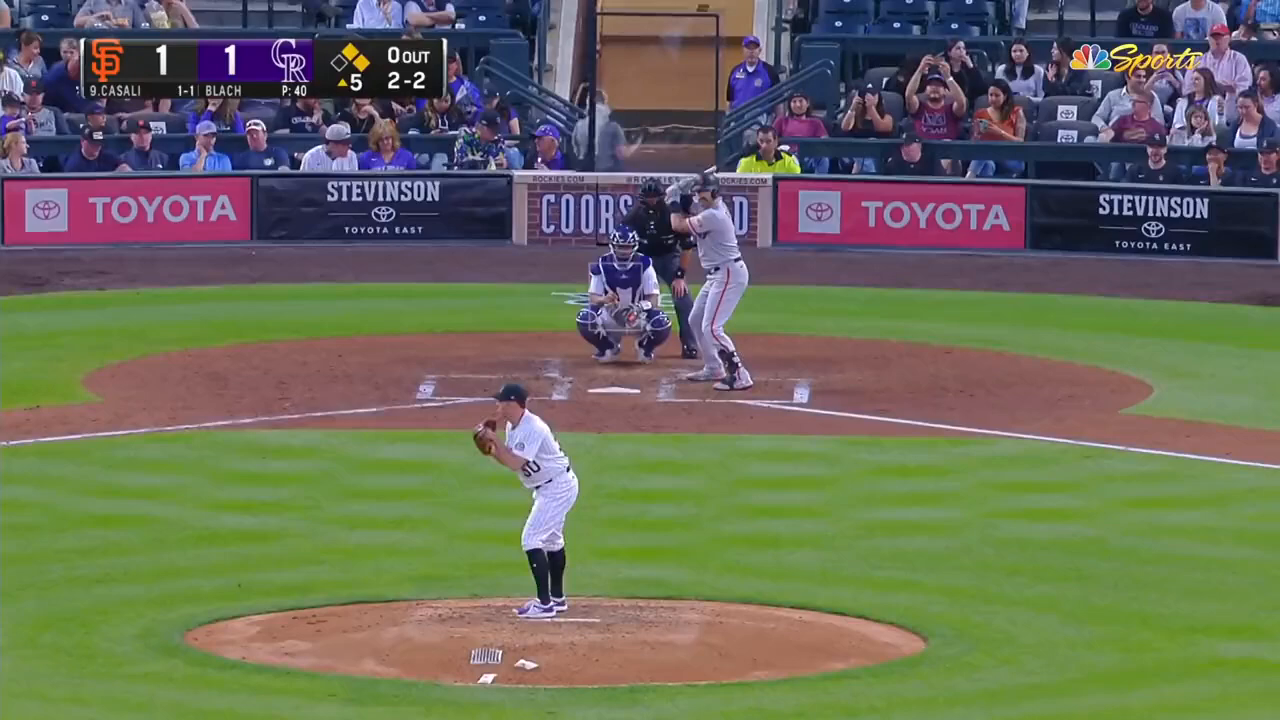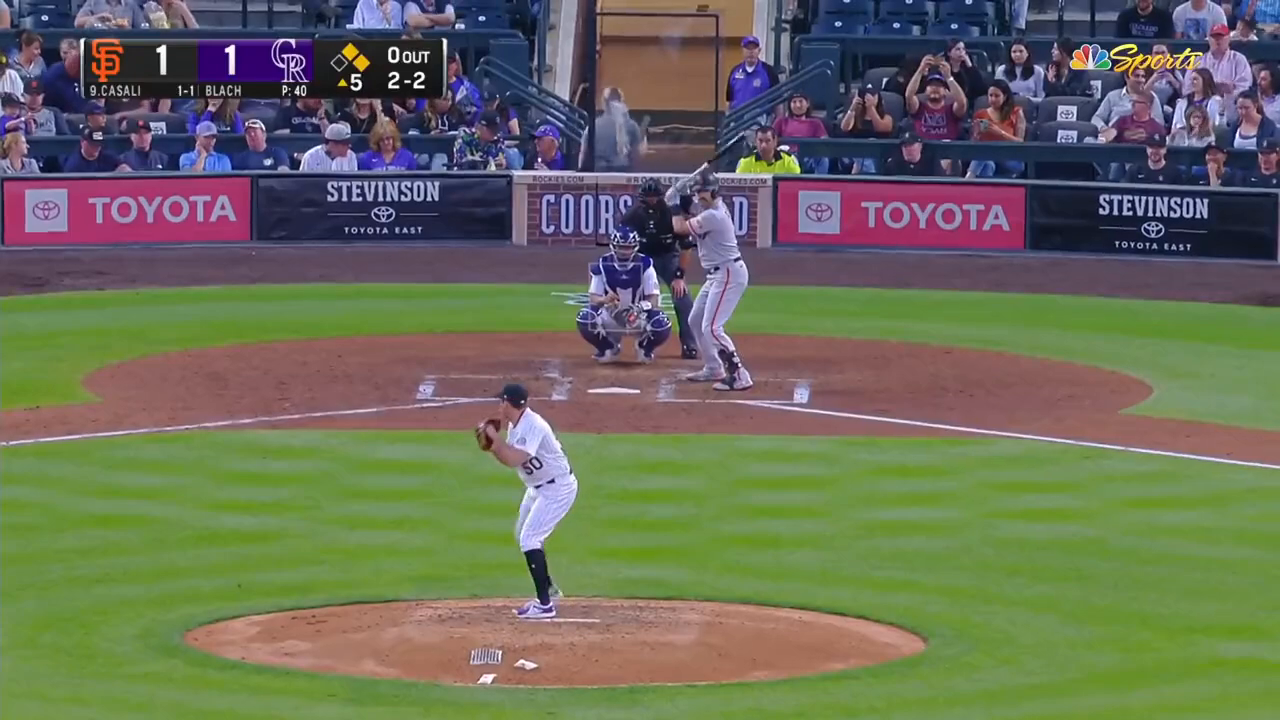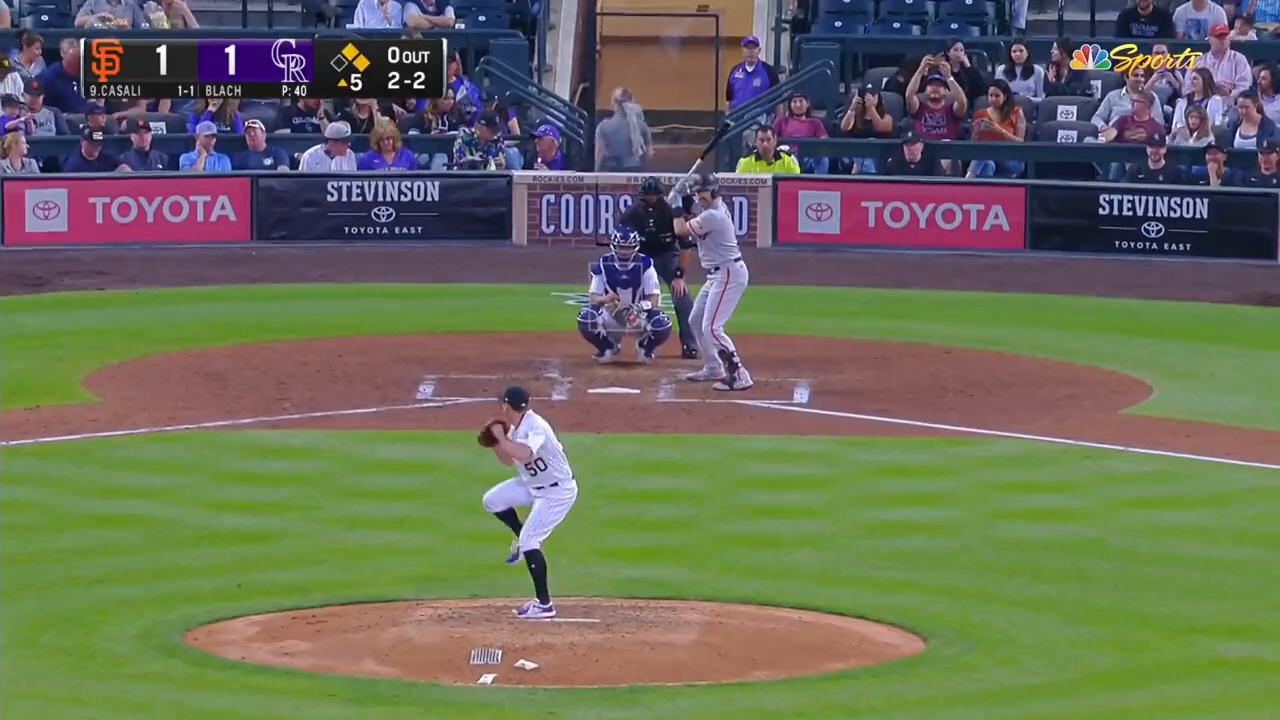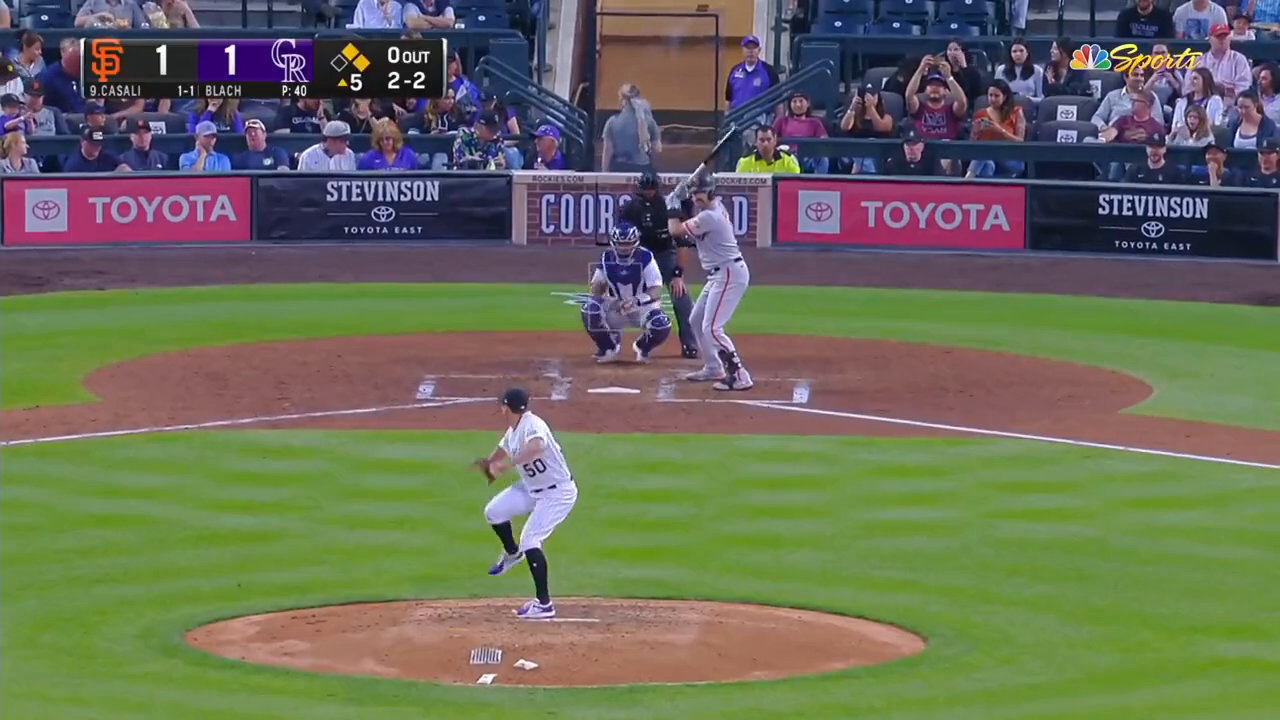
dt=0.2s
person 1, frame 1
left shoulder: (531, 428)
right shoulder: (512, 426)
left elbow: (515, 464)
right elbow: (508, 460)
left wrist: (494, 440)
right wrist: (489, 445)
left hip: (558, 489)
right hip: (547, 488)
left knee: (531, 539)
right knee: (551, 540)
left ankle: (545, 603)
right ankle: (557, 598)
person 1, frame 2
left shoulder: (532, 425)
right shoulder: (515, 426)
left elbow: (517, 459)
right elbow: (508, 461)
left wrist: (496, 437)
right wrist: (491, 442)
left hip: (557, 489)
right hip: (538, 487)
left knee: (528, 540)
right knee: (531, 539)
left ankle: (544, 604)
right ankle: (549, 589)
person 1, frame 3
left shoulder: (534, 426)
right shoulder: (516, 426)
left elbow: (521, 454)
right elbow: (507, 459)
left wrist: (500, 436)
right wrist: (497, 438)
left hip: (558, 492)
right hip: (532, 486)
left knee: (529, 541)
right knee: (492, 501)
left ankle: (544, 604)
right ankle: (522, 539)
person 1, frame 4
left shoulder: (532, 425)
right shoulder: (514, 430)
left elbow: (535, 447)
right elbow: (501, 450)
left wrist: (507, 465)
right wrist: (489, 464)
left hip: (558, 494)
right hip: (532, 489)
left knee: (529, 540)
right knee: (493, 512)
left ankle: (544, 604)
right ankle: (511, 552)
person 2, frame 1
left shoulder: (713, 215)
right shoulder: (708, 207)
left elbow: (678, 226)
right elbow: (687, 215)
left wrist: (673, 200)
right wrist: (680, 198)
left hip: (729, 274)
right hip: (717, 274)
left knee: (711, 327)
right knee: (696, 320)
left ankle: (739, 375)
right ankle: (713, 368)
person 2, frame 2
left shoulder: (713, 215)
right shoulder: (709, 208)
left elbow: (679, 228)
right elbow: (689, 216)
left wrist: (675, 203)
right wrist: (681, 199)
left hip: (729, 274)
right hip: (717, 274)
left knee: (711, 327)
right knee: (696, 321)
left ankle: (739, 375)
right ankle: (714, 368)
person 2, frame 3
left shoulder: (713, 215)
right shoulder: (708, 208)
left elbow: (681, 230)
right elbow: (690, 216)
left wrist: (676, 205)
right wrist: (681, 199)
left hip: (728, 274)
right hip: (718, 274)
left knee: (711, 327)
right knee: (697, 321)
left ankle: (739, 376)
right ankle: (713, 368)
person 2, frame 4
left shoulder: (710, 216)
right shoulder: (711, 208)
left elbow: (676, 231)
right elbow: (689, 221)
left wrist: (672, 206)
right wrist: (680, 201)
left hip: (729, 274)
right hip: (720, 274)
left knee: (712, 328)
right knee: (697, 320)
left ankle: (739, 376)
right ankle: (713, 368)
person 3, frame 1
left shoulder: (673, 213)
right shoulder: (634, 215)
left elbow: (687, 246)
left wrist: (680, 275)
left hip: (668, 257)
right hip: (642, 258)
left knee: (683, 300)
left ankle: (689, 346)
person 3, frame 2
left shoulder: (672, 213)
right shoulder: (633, 215)
left elbow: (686, 246)
left wrist: (679, 275)
left hip: (668, 256)
left knee: (683, 299)
left ankle: (689, 346)
person 3, frame 3
left shoulder: (672, 212)
right shoulder: (632, 213)
left elbow: (686, 246)
left wrist: (679, 275)
left hip: (668, 256)
left knee: (683, 299)
left ankle: (690, 345)
person 3, frame 4
right shoulder: (628, 208)
left elbow: (682, 243)
left wrist: (678, 274)
left hip: (666, 254)
left knee: (681, 298)
left ankle: (689, 344)
person 4, frame 1
left shoulder: (644, 264)
right shoulder: (602, 265)
left elbow: (653, 299)
right elbow: (593, 298)
left wrist: (639, 308)
right wrist: (604, 300)
left hip: (639, 316)
right hip: (612, 316)
left knee: (662, 325)
right knee: (584, 319)
left ankle: (645, 348)
right ankle: (609, 348)
person 4, frame 2
left shoulder: (644, 265)
right shoulder: (602, 265)
left elbow: (654, 299)
right elbow: (593, 298)
left wrist: (639, 308)
right wrist: (604, 300)
left hip: (639, 317)
right hip: (611, 316)
left knee: (661, 325)
right knee: (585, 319)
left ankle: (645, 348)
right ankle: (609, 348)
person 4, frame 3
left shoulder: (645, 265)
right shoulder: (603, 265)
left elbow: (654, 299)
right elbow: (593, 298)
left wrist: (639, 308)
right wrist: (604, 299)
left hip: (640, 317)
right hip: (612, 316)
left knee: (662, 325)
right knee: (585, 318)
left ankle: (645, 348)
right ankle: (609, 348)
person 4, frame 4
left shoulder: (645, 258)
right shoulder: (606, 259)
left elbow: (656, 293)
right elbow: (596, 286)
left wrist: (636, 302)
right wrist: (595, 287)
left hip: (643, 306)
right hip: (615, 307)
left knee: (661, 325)
right knee: (590, 310)
left ankle: (643, 348)
right ankle: (609, 349)
